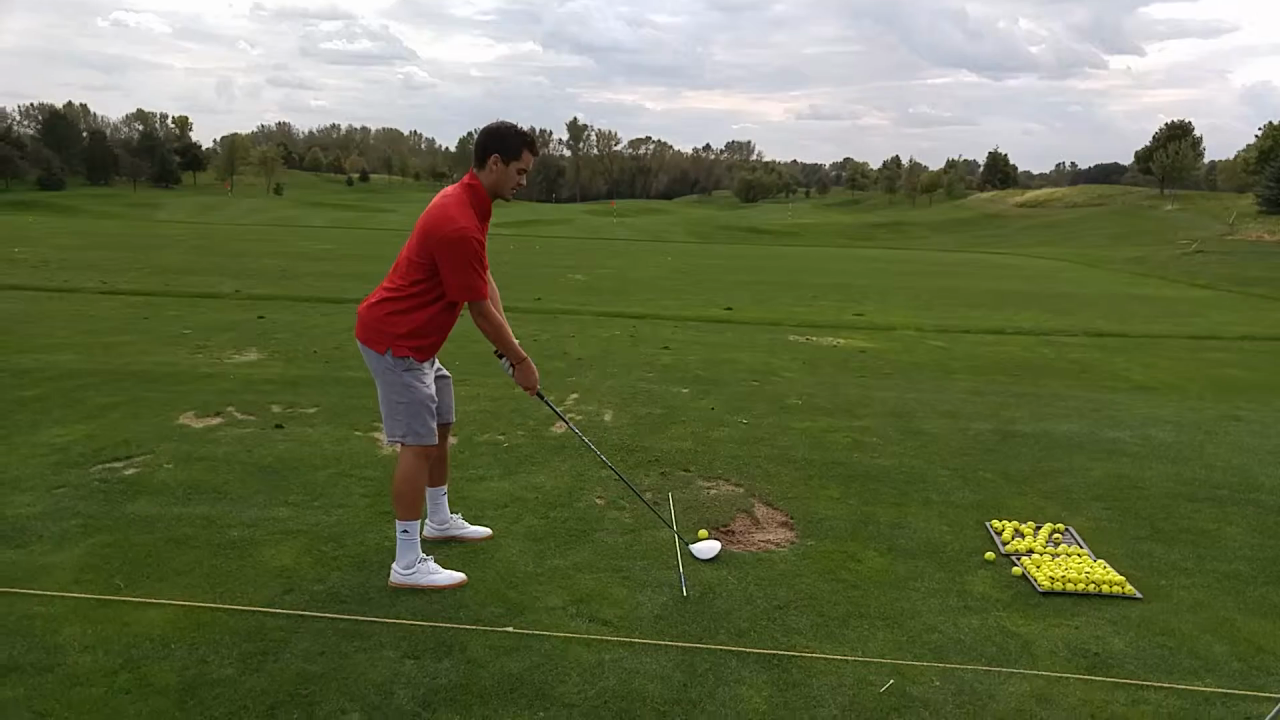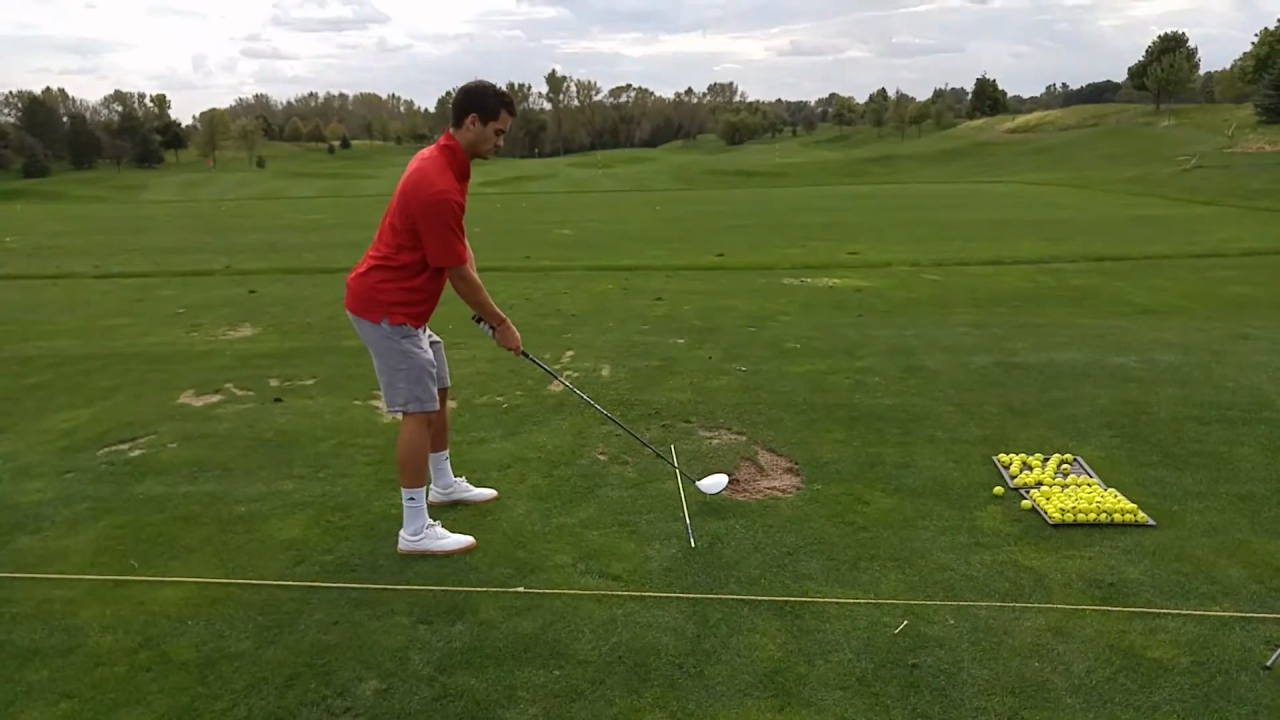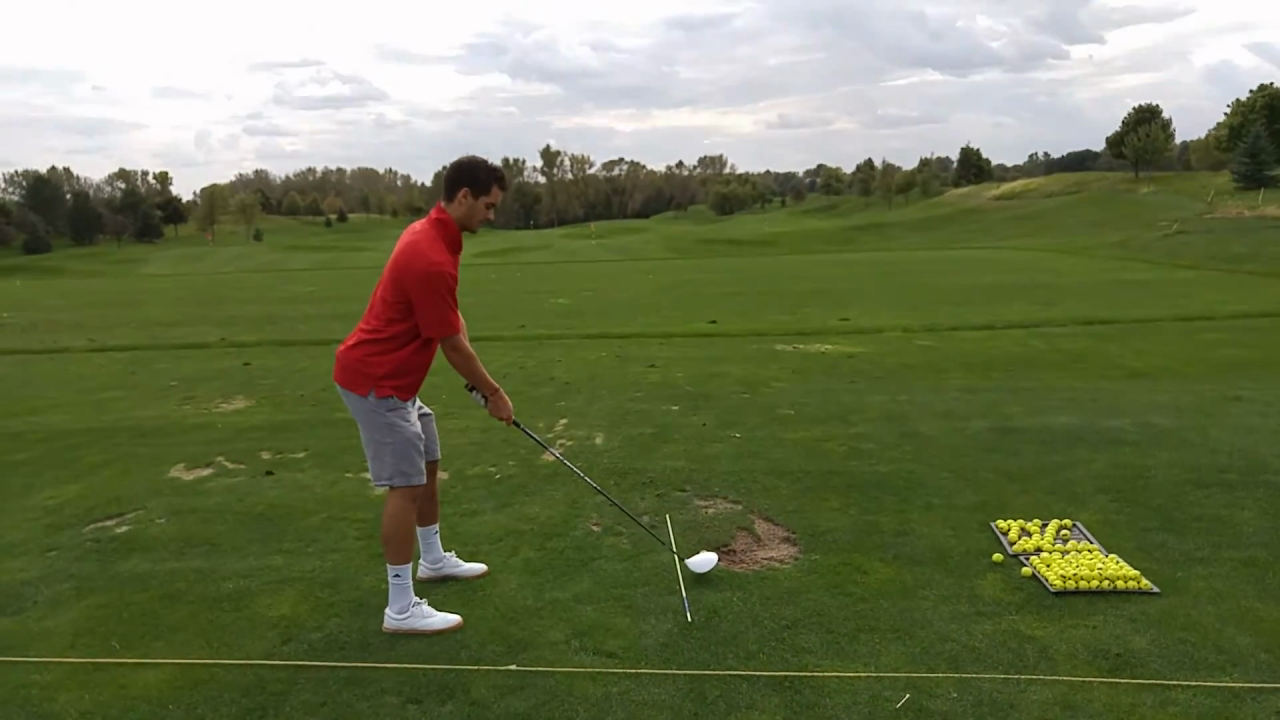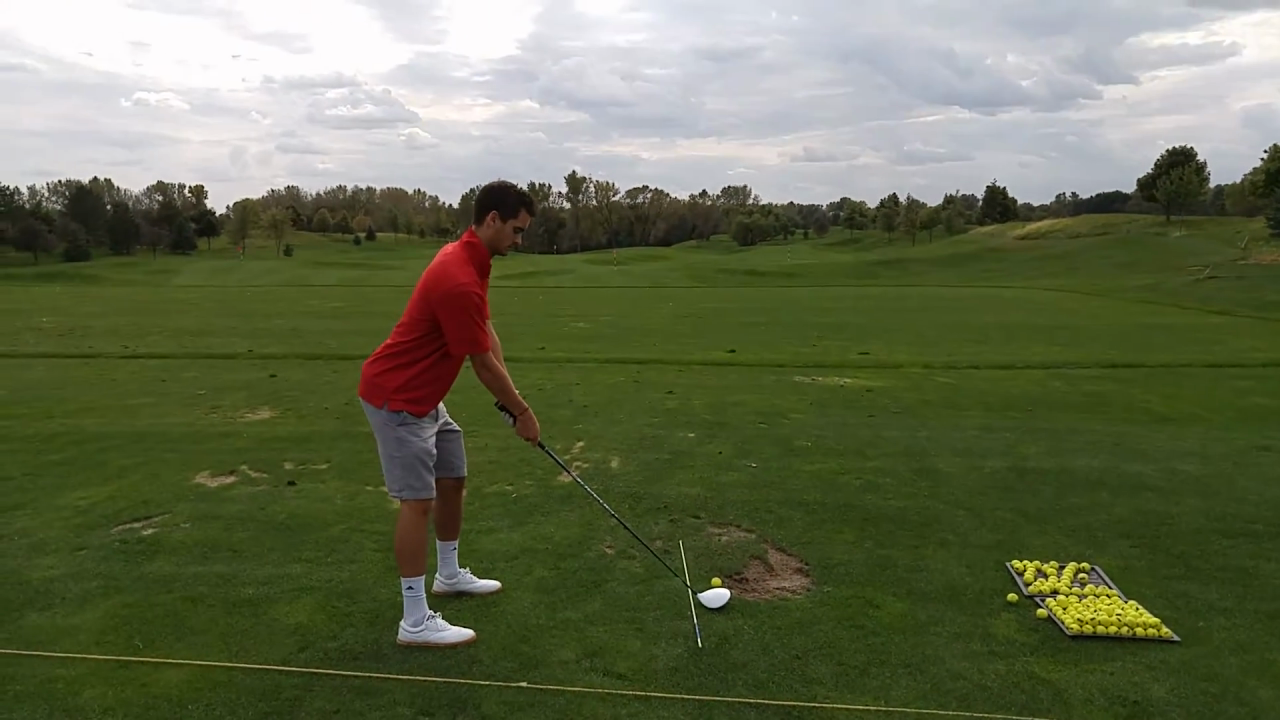
dt=1s
person 1, frame 1
left shoulder: (467, 201)
right shoulder: (458, 224)
left elbow: (485, 281)
right elbow: (480, 309)
left wrist: (508, 343)
right wrist: (520, 362)
left hip: (412, 336)
right hip: (393, 339)
left knee: (439, 428)
right knee: (417, 443)
left ankle: (440, 520)
right ankle: (408, 564)
person 1, frame 2
left shoulder: (441, 159)
right shoulder: (438, 188)
left elbow: (459, 247)
right elbow: (458, 273)
left wrist: (487, 308)
right wrist: (500, 323)
left hip: (401, 301)
right hip: (387, 307)
left knee: (436, 395)
right knee: (419, 410)
left ankle: (444, 484)
right ankle: (415, 530)
person 1, frame 3
left shoulder: (431, 232)
right shoulder: (431, 259)
left elbow: (452, 320)
right elbow: (452, 345)
left wrist: (479, 380)
right wrist: (493, 393)
left hip: (391, 376)
right hip: (375, 381)
left knee: (427, 467)
right knee: (405, 486)
left ankle: (434, 559)
right ankle: (401, 608)
person 1, frame 4
left shoulder: (469, 257)
right shoulder: (458, 280)
left elbow: (486, 332)
right elbow: (483, 363)
left wrist: (510, 393)
right wrist: (522, 412)
left hip: (423, 395)
right hip: (396, 397)
left knee: (451, 481)
right knee: (417, 500)
left ankle: (450, 574)
right ankle: (415, 621)
